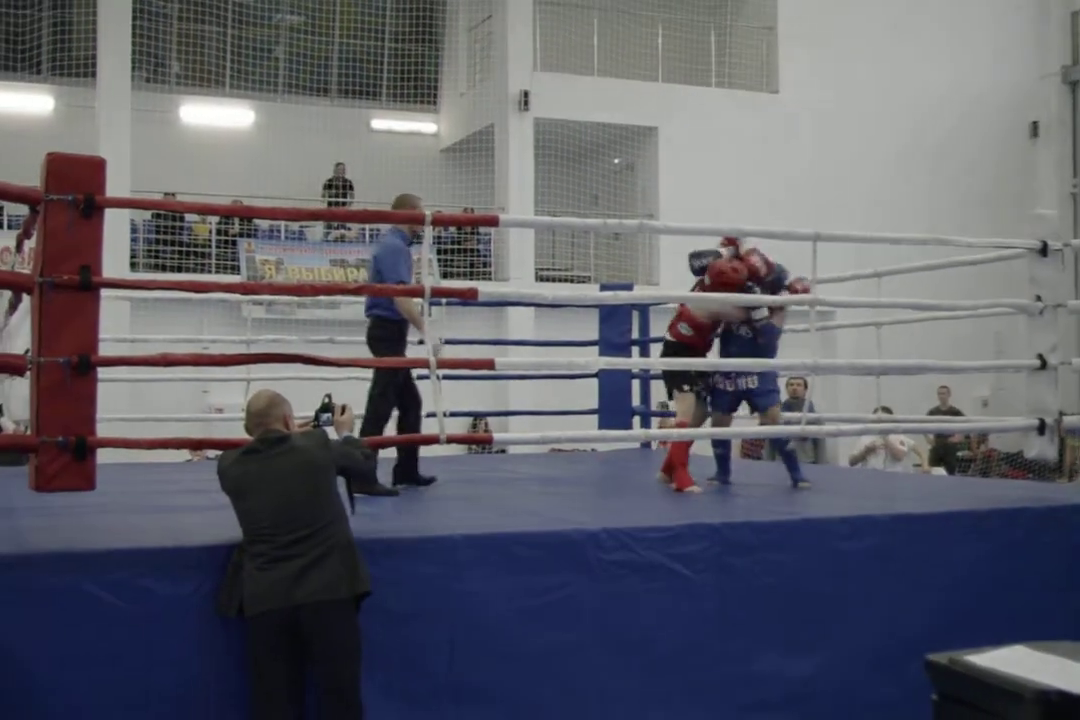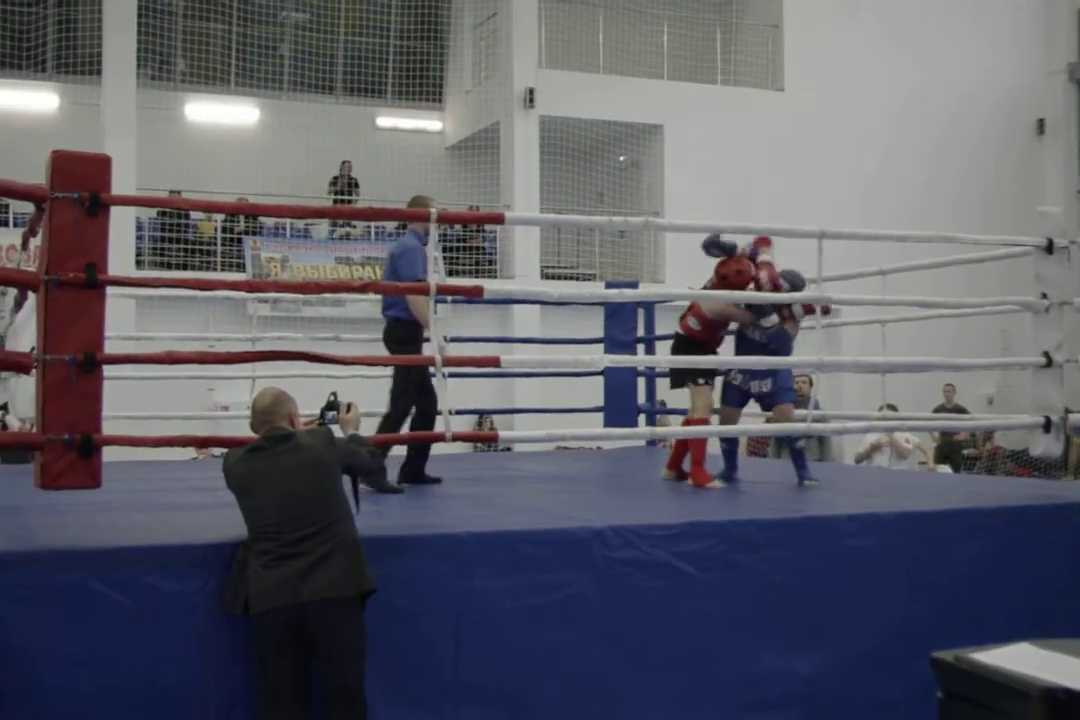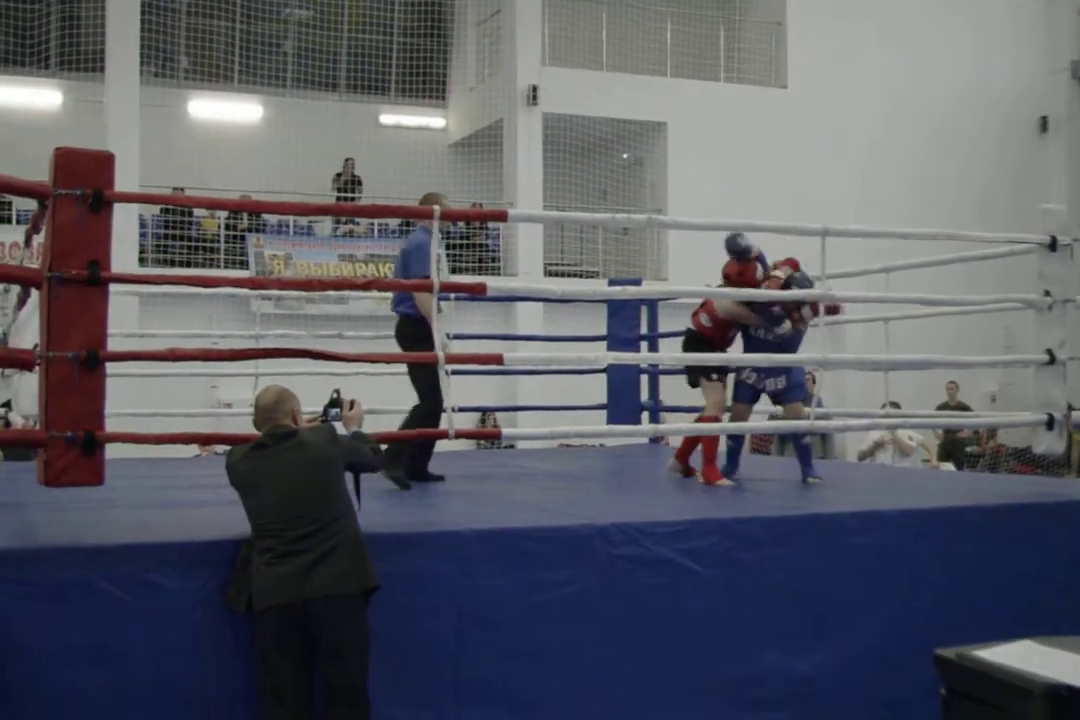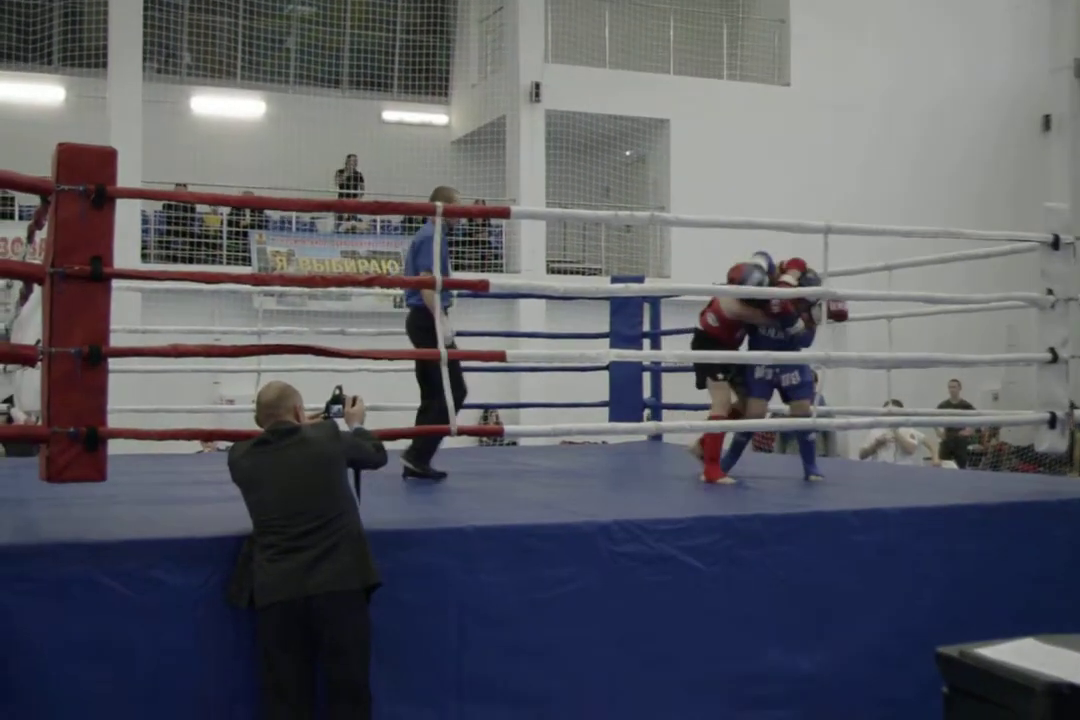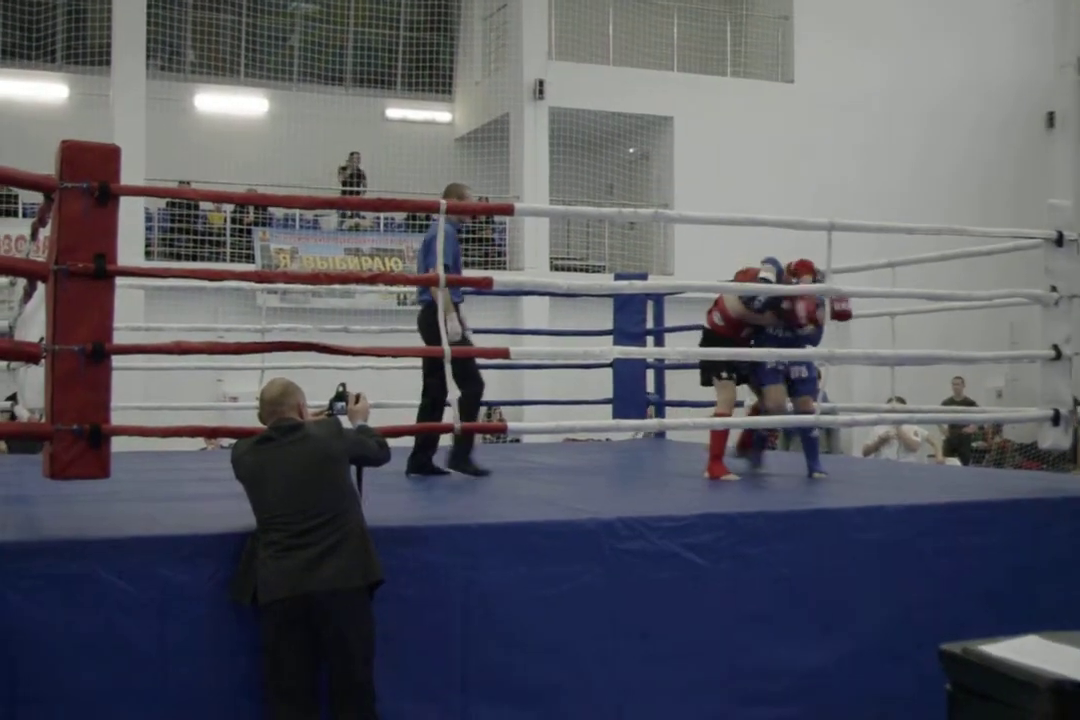
dt=0.1s
person 1, frame 1
left shoulder: (231, 467)
right shoulder: (317, 447)
right elbow: (366, 466)
right wrist: (345, 434)
left hip: (265, 601)
right hip: (328, 592)
person 1, frame 2
left shoulder: (236, 464)
right shoulder: (322, 445)
right elbow: (373, 464)
right wrist: (350, 432)
left hip: (271, 598)
right hip: (334, 590)
person 1, frame 3
left shoulder: (239, 461)
right shoulder: (325, 442)
right elbow: (373, 460)
right wrist: (354, 428)
left hip: (273, 594)
right hip: (336, 587)
person 1, frame 4
left shoulder: (241, 458)
right shoulder: (327, 438)
right elbow: (376, 455)
right wrist: (355, 424)
left hip: (276, 592)
right hip: (338, 583)
right knee: (349, 691)
person 1, frame 5
left shoulder: (245, 455)
right shoulder: (330, 435)
right elbow: (380, 452)
right wrist: (359, 421)
left hip: (279, 589)
right hip: (341, 580)
right knee: (353, 688)
person 2, frame 1
left shoulder: (394, 245)
right shoulder: (394, 247)
right elbow: (401, 297)
right wrist: (426, 331)
left hip: (389, 332)
right hip: (388, 332)
left knee: (410, 403)
right knee: (380, 406)
left ankle: (407, 470)
person 2, frame 2
left shoulder: (408, 246)
right shoulder: (411, 248)
right elbow: (414, 295)
right wrist: (432, 333)
left hip: (404, 332)
right hip: (405, 332)
left knee: (426, 402)
right knee: (401, 405)
left ankle: (413, 469)
person 2, frame 3
left shoulder: (418, 242)
right shoulder: (422, 243)
right elbow: (421, 290)
right wrist: (437, 330)
left hip: (415, 328)
right hip: (417, 329)
left knee: (432, 401)
right knee: (430, 400)
left ankle: (416, 466)
right ankle: (393, 459)
person 2, frame 4
left shoulder: (428, 236)
right shoulder: (432, 236)
right elbow: (426, 281)
left wrist: (444, 324)
right wrist: (443, 321)
left hip: (422, 321)
right hip: (429, 321)
left knee: (432, 394)
right knee: (455, 390)
left ankle: (419, 462)
right ankle: (417, 453)
person 2, frame 5
left shoulder: (442, 232)
right shoulder: (444, 233)
left wrist: (462, 324)
right wrist: (451, 317)
left hip: (433, 317)
right hip: (439, 317)
left knee: (434, 391)
right knee: (472, 385)
left ankle: (420, 460)
right ankle: (460, 455)
person 3, frame 1
left shoulder: (709, 281)
right shoulder: (713, 305)
right elbow: (748, 313)
left hip: (692, 355)
right hip: (679, 355)
left knee: (698, 414)
right knee: (686, 412)
left ankle: (669, 469)
right ankle: (680, 474)
person 3, frame 2
left shoulder: (726, 276)
right shoulder: (722, 304)
right elbow: (755, 318)
left hip: (703, 349)
right hip: (689, 348)
left knee: (699, 409)
right knee: (703, 406)
left ankle: (674, 466)
right ankle: (698, 471)
person 3, frame 3
left shoulder: (740, 274)
right shoulder: (733, 305)
right elbow: (763, 320)
left hip: (714, 346)
right hip: (700, 345)
left knee: (715, 406)
right knee: (716, 404)
left ankle: (681, 459)
right ankle: (708, 469)
person 3, frame 4
left shoulder: (745, 275)
right shoulder: (737, 306)
right elbow: (770, 319)
left hip: (728, 347)
right hip: (708, 346)
left knee: (742, 404)
right knee: (722, 403)
left ankle: (703, 445)
right ankle: (711, 467)
person 3, frame 5
left shoulder: (753, 281)
right shoulder: (741, 306)
right elbow: (776, 319)
left hip: (738, 344)
right hip: (717, 344)
right knee: (727, 401)
right ankle: (715, 465)
person 4, frame 1
left shoulder: (776, 310)
left elbow: (767, 334)
left hip: (758, 373)
right hip: (727, 371)
left knee: (773, 423)
right knee: (719, 425)
left ankle: (796, 473)
right ankle: (722, 474)
person 4, frame 2
left shoulder: (791, 315)
right shoulder: (761, 292)
left elbow: (778, 345)
left wrist: (766, 312)
left hip: (772, 371)
right hip: (742, 368)
left knee: (785, 419)
right knee: (727, 419)
left ankle: (803, 472)
right ankle: (730, 471)
person 4, frame 3
left shoulder: (800, 313)
right shoulder: (769, 291)
left elbow: (789, 343)
left hip: (783, 368)
right hip: (752, 365)
left knee: (796, 417)
right knee: (738, 417)
left ankle: (808, 470)
right ankle: (730, 467)
person 4, frame 4
left shoulder: (810, 311)
left elbow: (807, 338)
left hip: (791, 360)
left knee: (803, 412)
right knee: (753, 416)
left ankle: (810, 468)
right ankle: (729, 458)
person 4, frame 5
left shoulder: (816, 309)
left elbow: (811, 336)
left knee: (806, 409)
right knee: (776, 406)
left ankle: (814, 465)
right ankle: (757, 447)
